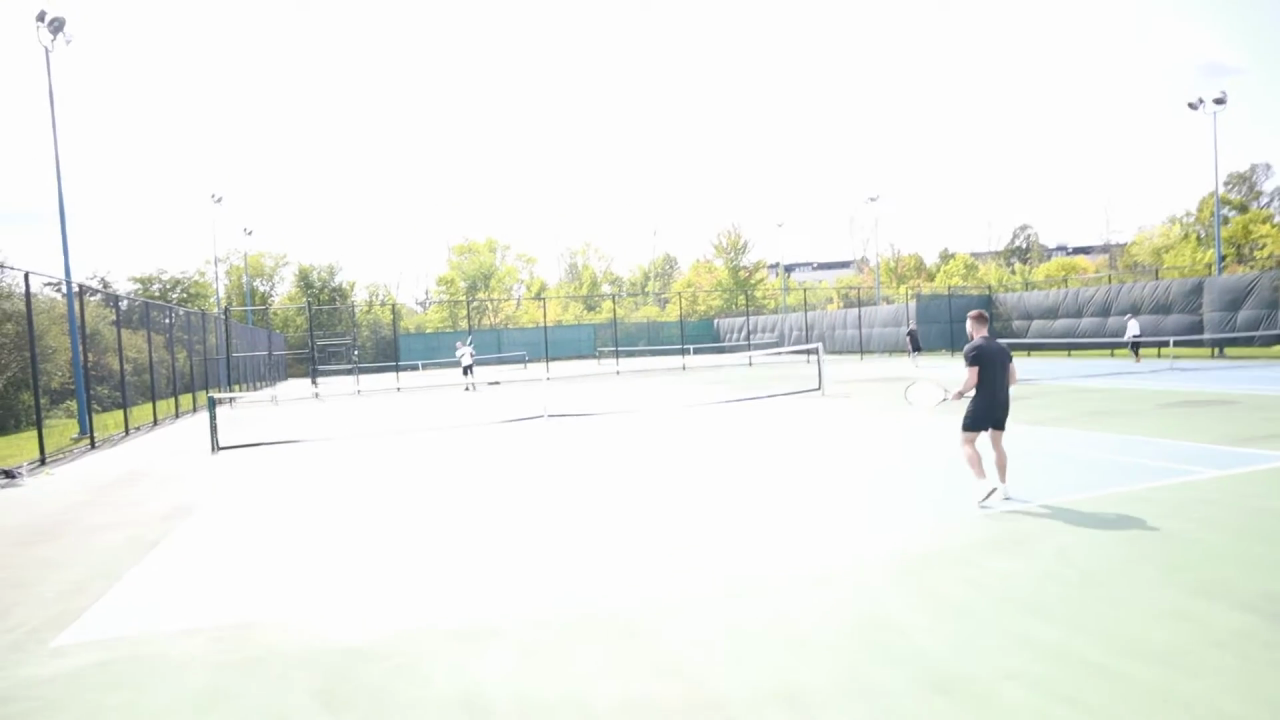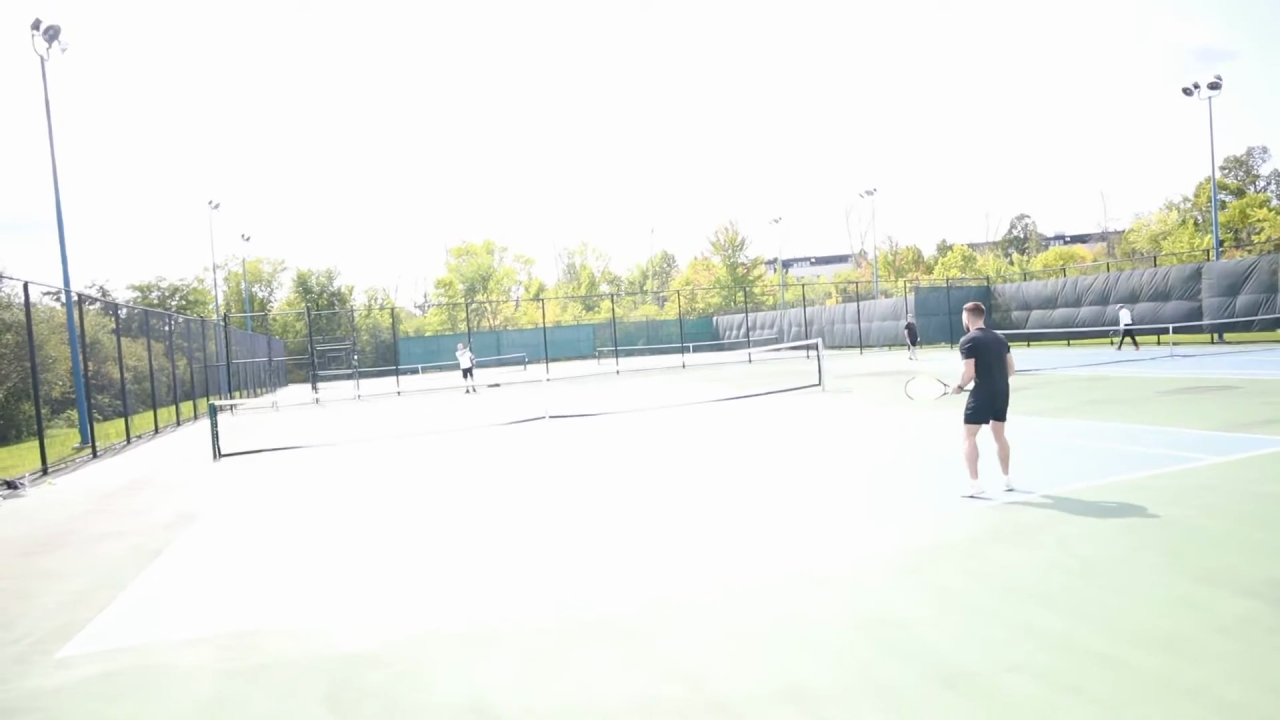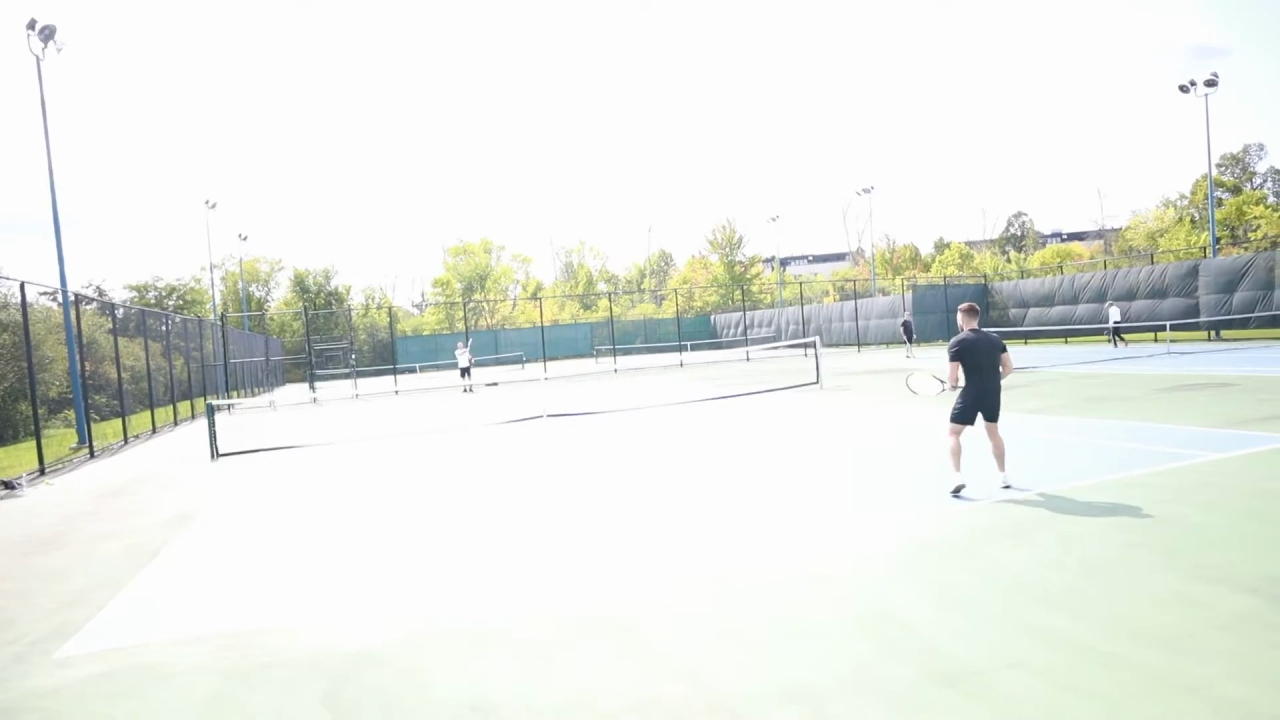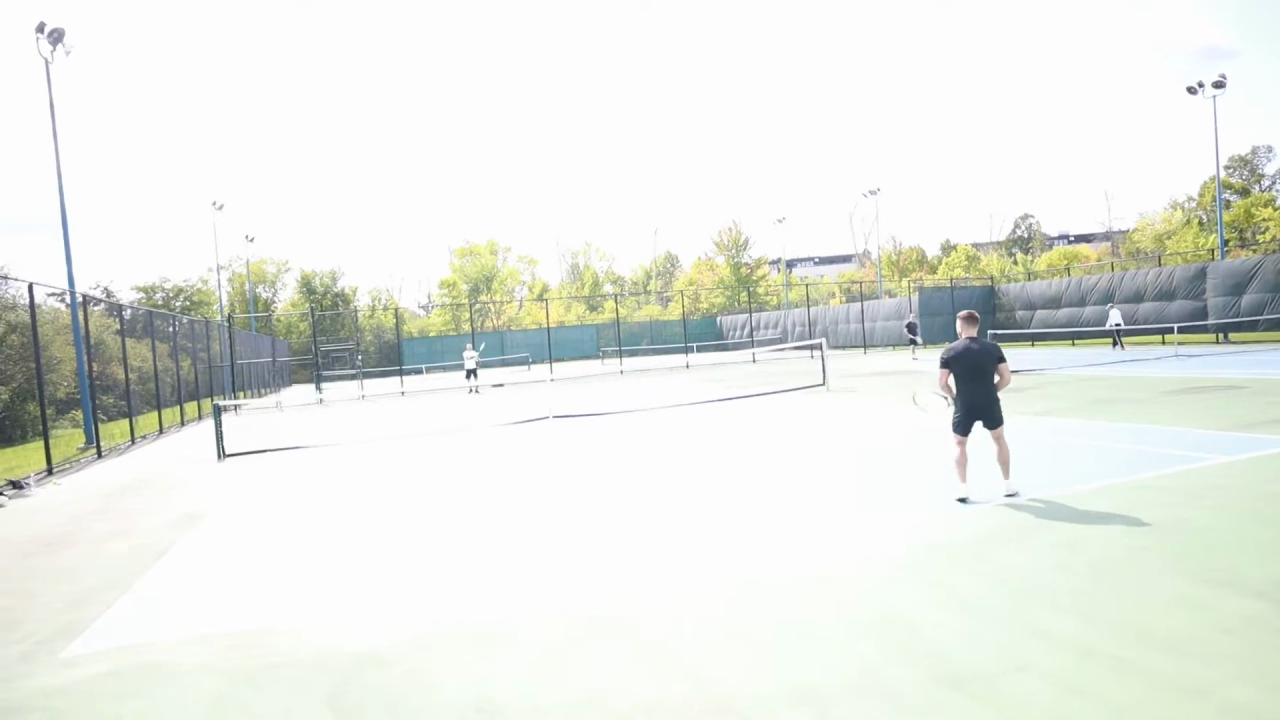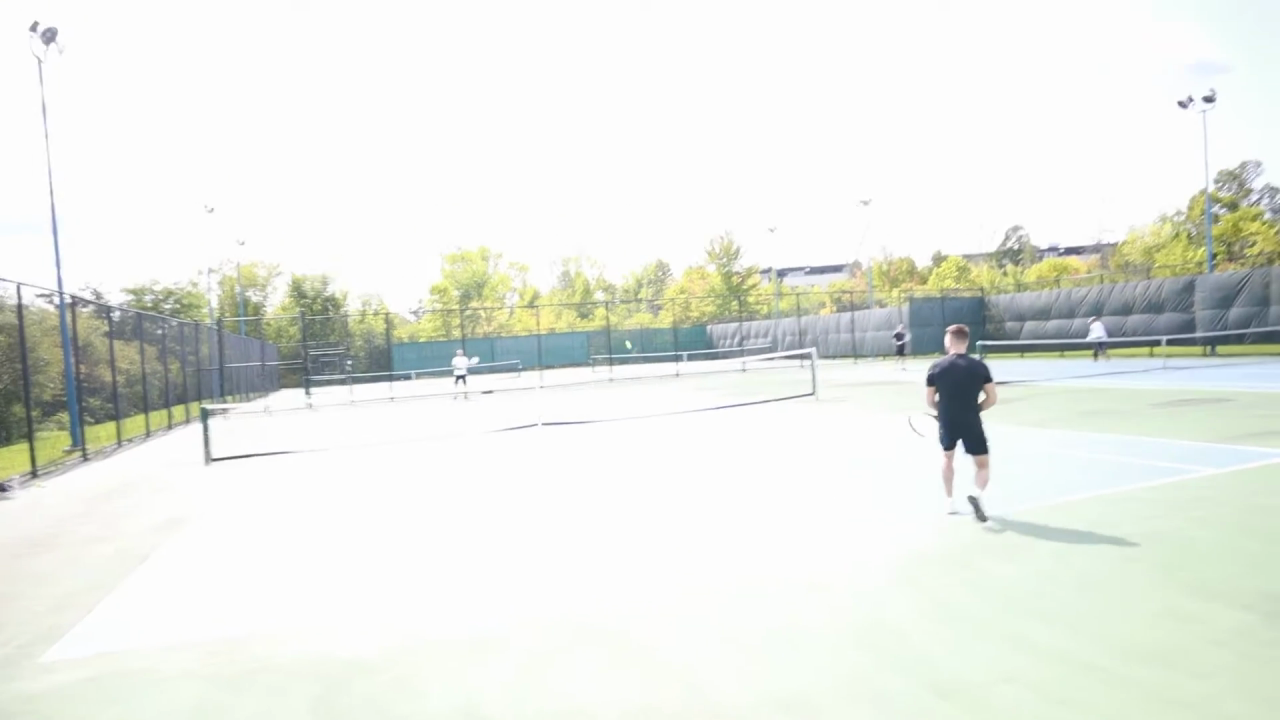
dt=0.2s
person 1, frame 1
left shoulder: (972, 348)
right shoulder: (1002, 348)
left elbow: (972, 380)
right elbow: (1012, 378)
left wrist: (960, 393)
left hip: (982, 403)
right hip: (1002, 403)
left knee: (967, 443)
right knee: (997, 444)
left ankle: (985, 483)
right ankle: (1003, 487)
person 1, frame 2
left shoulder: (968, 340)
right shoulder: (1000, 339)
left elbow: (968, 374)
right elbow: (1011, 368)
left wrist: (959, 386)
left hip: (982, 394)
right hip: (1002, 393)
left knee: (969, 436)
right knee: (1000, 435)
left ankle: (975, 483)
right ankle: (1006, 480)
person 1, frame 3
left shoulder: (957, 342)
right shoulder: (995, 340)
left elbow: (952, 376)
right elbow: (1008, 368)
left wrist: (954, 385)
left hip: (970, 395)
right hip: (992, 394)
left knee: (953, 434)
right knee: (994, 435)
left ankle: (958, 478)
right ankle: (1003, 477)
person 1, frame 4
left shoulder: (950, 351)
right shoulder: (993, 348)
left elbow: (942, 383)
right elbow: (1006, 379)
left wrist: (953, 396)
left hip: (964, 405)
right hip: (989, 403)
left knee: (960, 445)
right knee: (999, 439)
left ankle: (962, 489)
right ankle: (1008, 485)
person 1, frame 5
left shoulder: (936, 367)
right shoulder: (979, 366)
left elbow: (929, 401)
right elbow: (992, 399)
left hip: (947, 423)
right hip: (971, 423)
left knee: (947, 458)
right knee: (983, 465)
left ankle: (950, 503)
right ankle: (977, 495)
